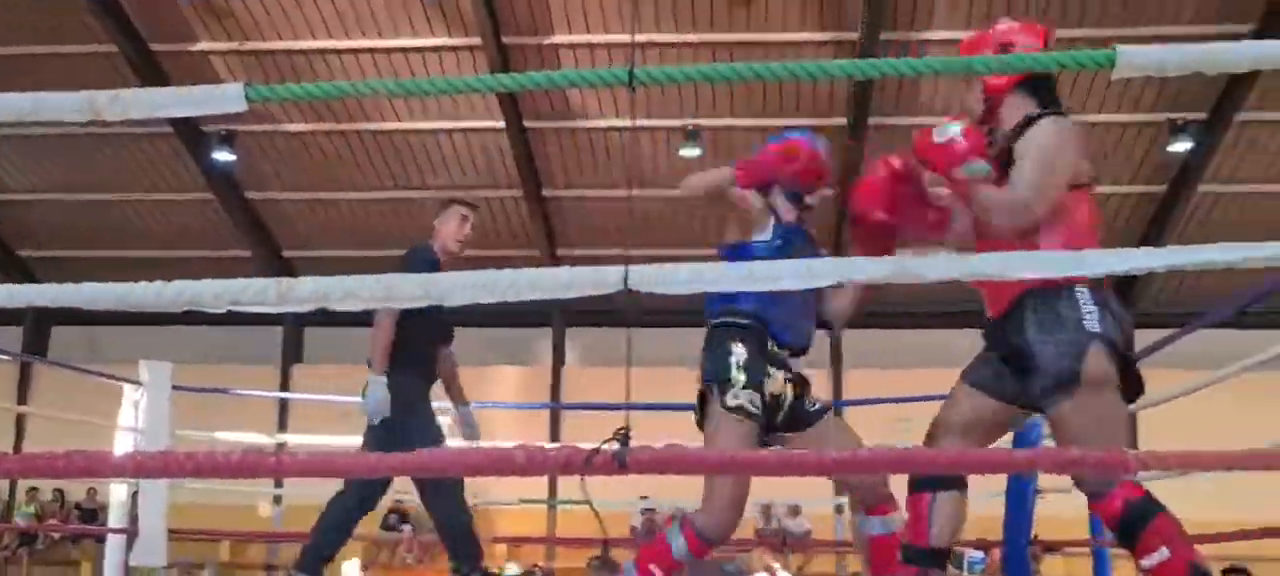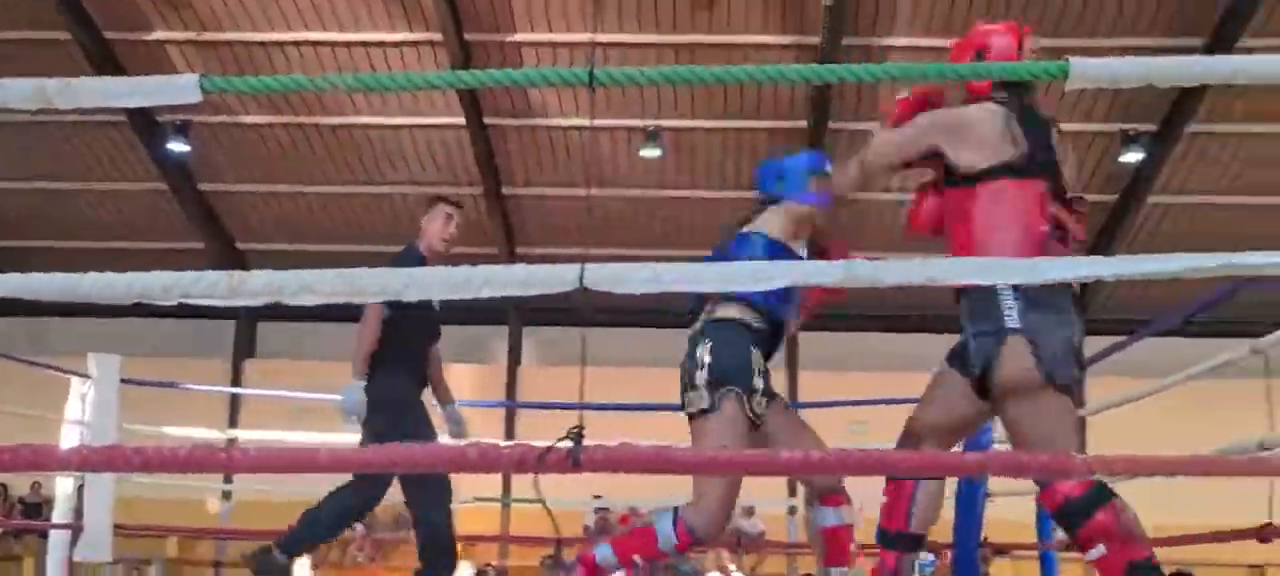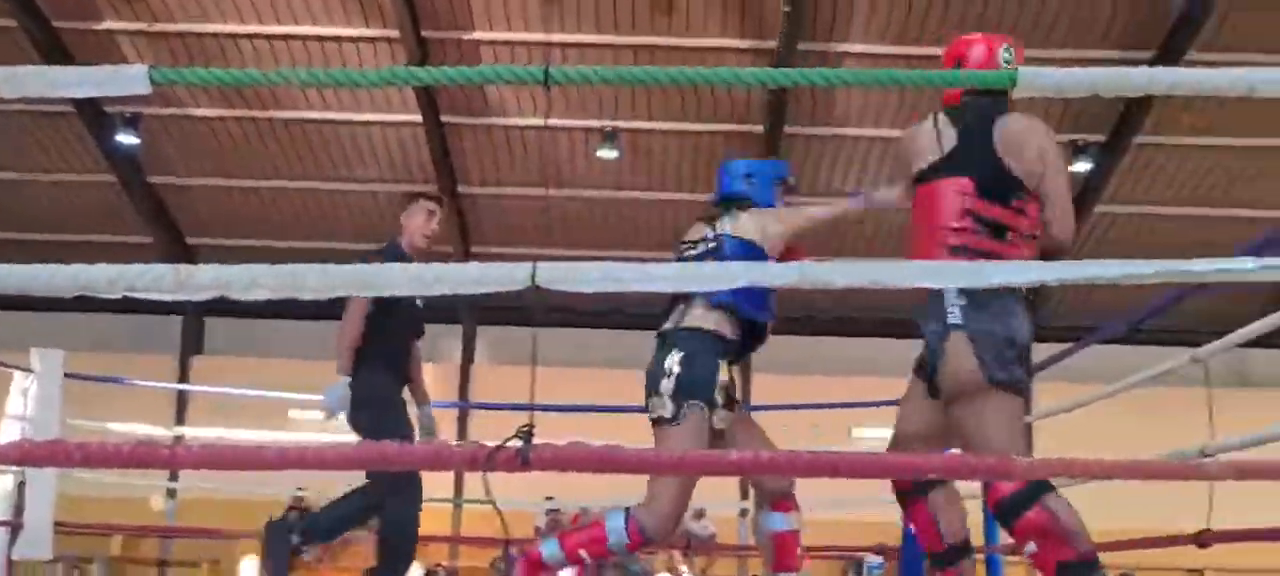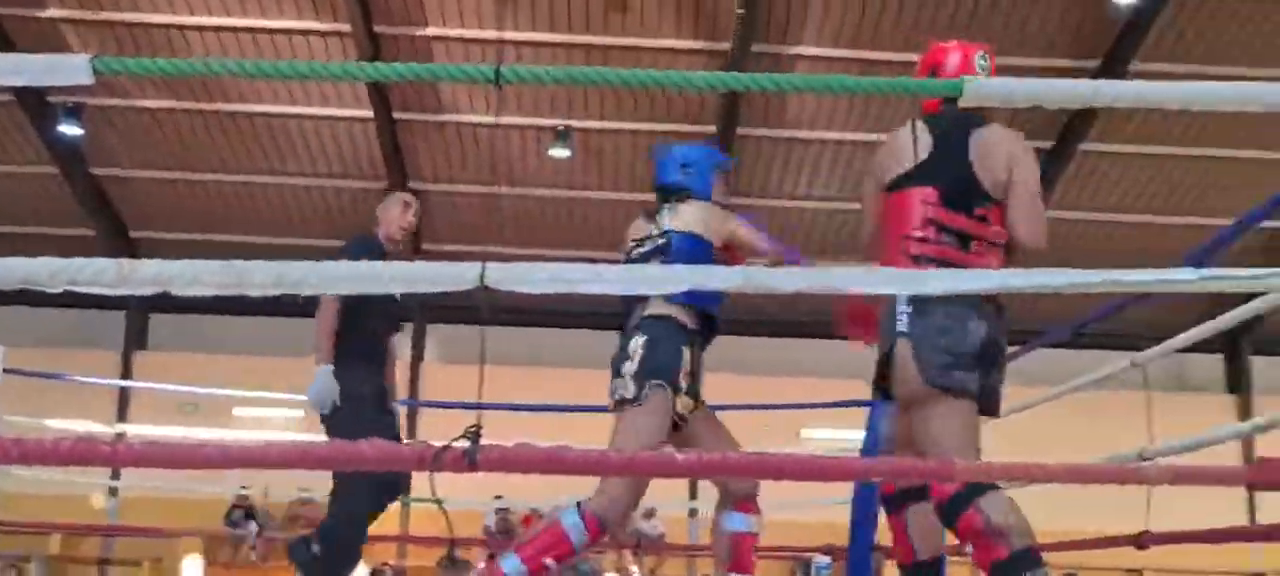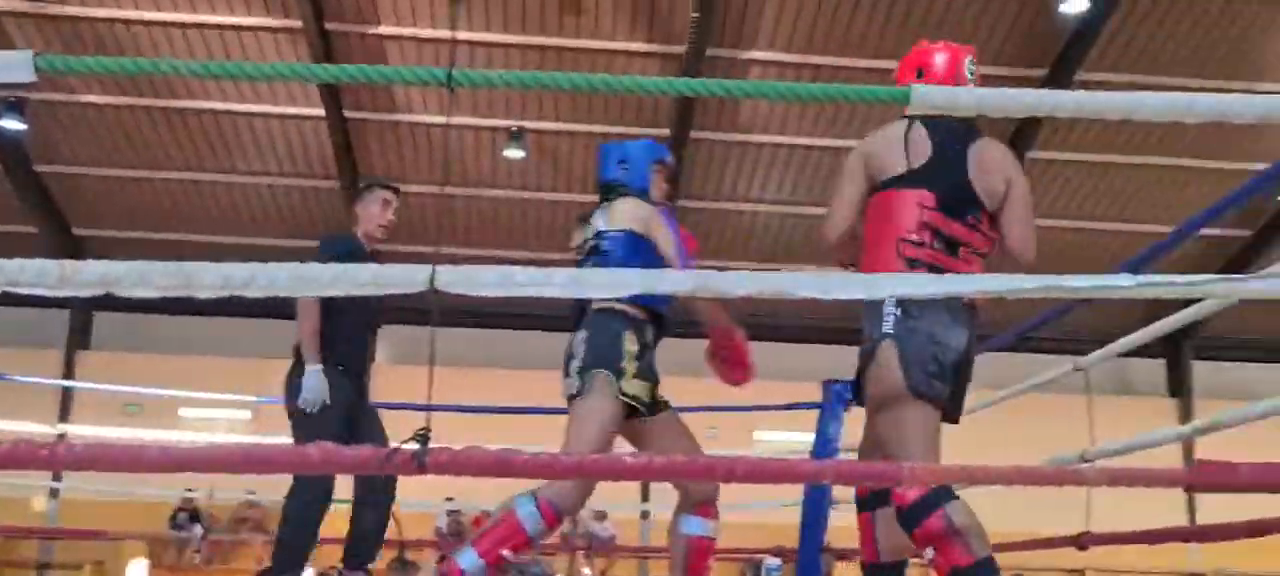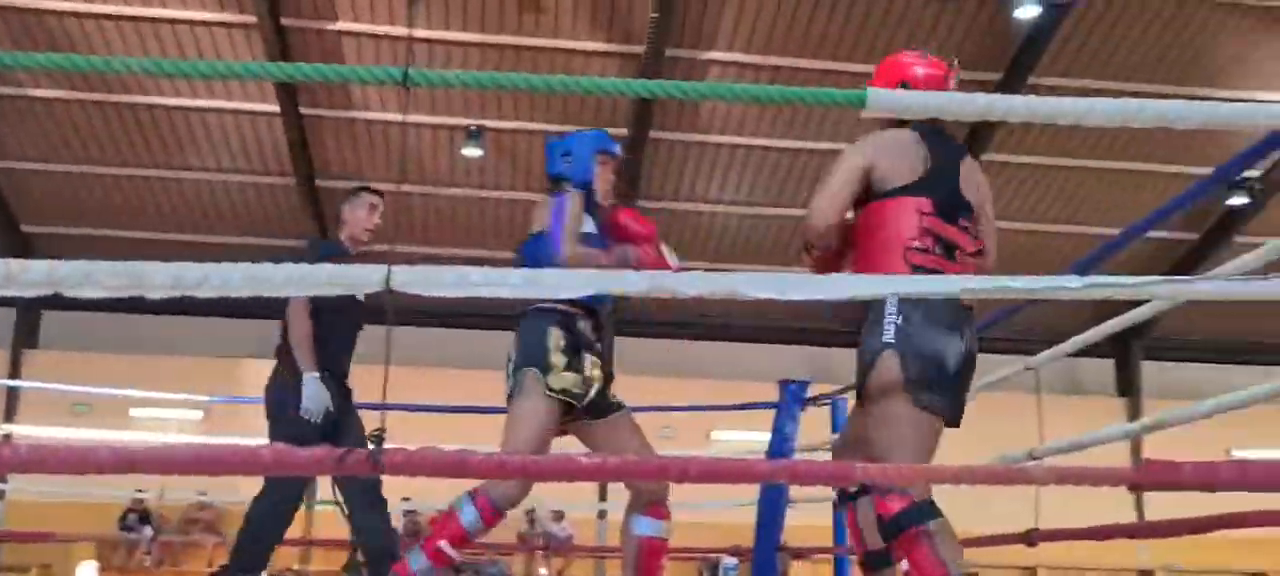
dt=0.1s
person 1, frame 1
left shoulder: (1052, 133)
right shoulder: (986, 148)
left elbow: (1014, 216)
right elbow: (961, 238)
left wrist: (960, 164)
right wrist: (909, 199)
left hip: (1068, 318)
right hip: (1017, 333)
left knee: (1105, 485)
right knee: (939, 452)
person 1, frame 2
left shoulder: (966, 122)
right shoulder: (1033, 133)
left elbow: (869, 166)
right wrist: (943, 211)
left hip: (1013, 312)
right hip: (1019, 313)
left knee: (1060, 480)
right knee: (919, 443)
person 1, frame 3
left shoulder: (925, 131)
right shoulder: (1032, 133)
left elbow: (910, 201)
right elbow: (1061, 231)
left hip: (960, 307)
right hip: (1000, 310)
left knee: (1005, 476)
right knee: (911, 454)
person 1, frame 4
left shoulder: (901, 141)
right shoulder: (1010, 144)
left elbow: (874, 230)
right elbow: (1034, 239)
left hip: (921, 312)
right hip: (978, 320)
left knee: (953, 478)
person 1, frame 5
left shoulder: (884, 140)
right shoulder: (998, 158)
left elbow: (836, 232)
right elbow: (1023, 252)
left wrist: (868, 264)
left hip: (903, 313)
right hip: (953, 323)
left knee: (912, 483)
person 1, frame 6
left shoulder: (881, 146)
right shoulder: (968, 170)
left elbow: (818, 228)
right elbow: (985, 259)
left wrist: (832, 250)
left hip: (905, 322)
right hip: (945, 332)
left knee: (894, 490)
right knee: (853, 462)
person 2, frame 1
left shoulder: (804, 237)
right shoulder: (753, 209)
left elbow: (838, 316)
right elbow: (697, 187)
right wrist: (764, 168)
left hip: (779, 373)
right hip: (739, 352)
left knee: (875, 486)
right knee: (720, 516)
person 2, frame 2
right shoulder: (784, 214)
left wrist: (815, 292)
left hip: (741, 362)
right hip: (727, 351)
left knee: (827, 483)
right knee: (708, 517)
person 2, frame 3
left shoulder: (698, 233)
right shoulder: (767, 221)
right elbow: (839, 207)
right wrist: (867, 198)
left hip: (692, 360)
right hip: (695, 358)
left knee: (780, 487)
right knee: (660, 517)
person 2, frame 4
left shoulder: (643, 227)
right shoulder: (705, 216)
right elbow: (775, 252)
left hip: (652, 349)
right hip: (664, 345)
left knee: (742, 487)
right knee: (615, 505)
person 2, frame 5
left shoulder: (602, 226)
right shoulder: (644, 212)
left wrist: (655, 266)
right wrist: (728, 338)
left hip: (620, 352)
right hip: (613, 340)
left knee: (701, 489)
right knee: (568, 491)
person 2, frame 6
left shoulder: (586, 221)
right shoulder: (563, 201)
right elbow: (566, 254)
left wrist: (622, 254)
right wrist: (632, 257)
left hip: (585, 360)
right hip: (551, 339)
left knee: (652, 488)
right knee: (508, 484)
person 3, frame 1
right shoulder: (420, 261)
left elbow: (443, 355)
right elbow: (387, 316)
left wrist: (463, 408)
right wrist: (378, 380)
left hip: (407, 392)
right hip: (398, 388)
left knee: (365, 487)
right knee: (442, 478)
person 3, frame 2
right shoulder: (406, 265)
left elbow: (429, 353)
right elbow: (372, 317)
left wrist: (449, 407)
right wrist: (358, 382)
left hip: (400, 393)
right hip: (387, 388)
left knee: (367, 487)
right knee: (431, 482)
person 3, frame 3
right shoulder: (389, 260)
right elbow: (356, 312)
left wrist: (424, 407)
right wrist: (343, 377)
left hip: (384, 390)
right hip: (372, 385)
left knee: (387, 486)
right knee: (401, 482)
left ankle: (289, 536)
person 3, frame 4
right shoulder: (362, 250)
right elbow: (330, 302)
left wrist: (393, 399)
right wrist: (325, 367)
left hip: (369, 384)
right hip: (347, 380)
left knee: (393, 478)
right knee: (361, 479)
person 3, frame 5
right shoulder: (339, 249)
right elbow: (310, 302)
left wrist: (363, 398)
right wrist: (313, 369)
left hip: (350, 386)
right hip: (321, 382)
left knee: (381, 477)
right knee: (315, 482)
person 3, frame 6
right shoulder: (323, 255)
right elbow: (298, 309)
right wrist: (311, 377)
left hip: (334, 393)
right hip: (299, 385)
left knee: (365, 486)
right knee: (286, 487)
